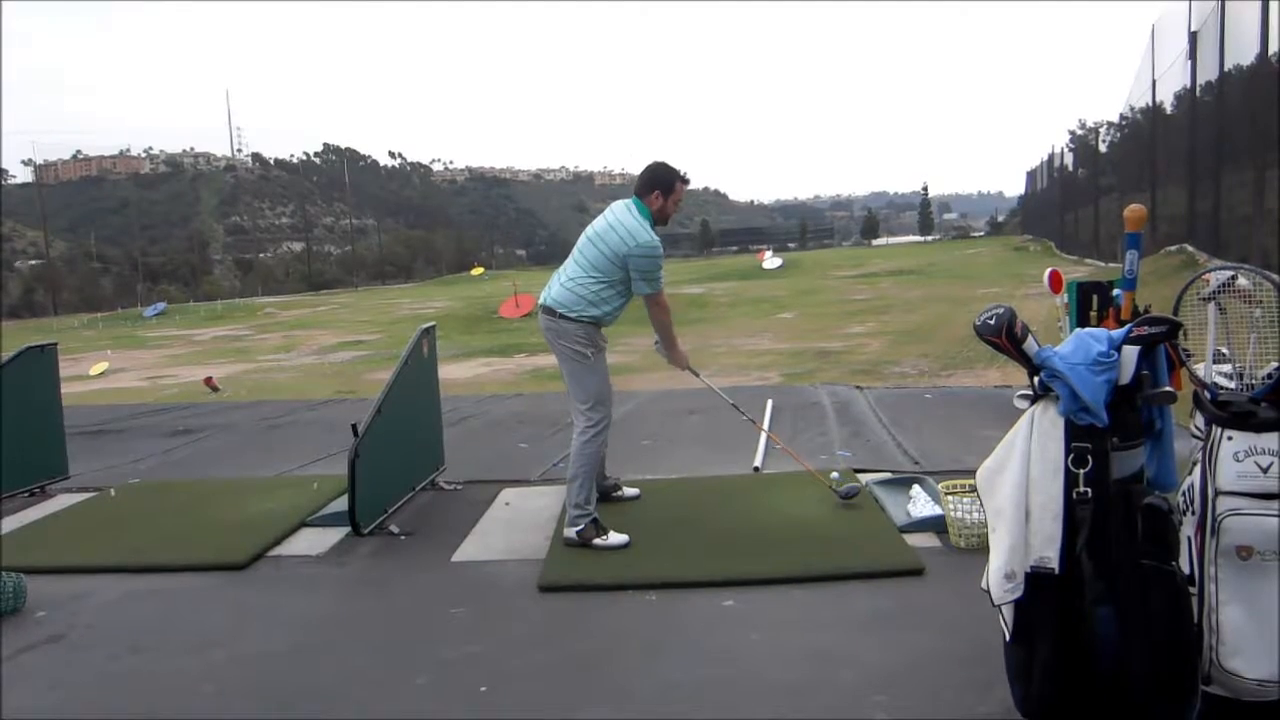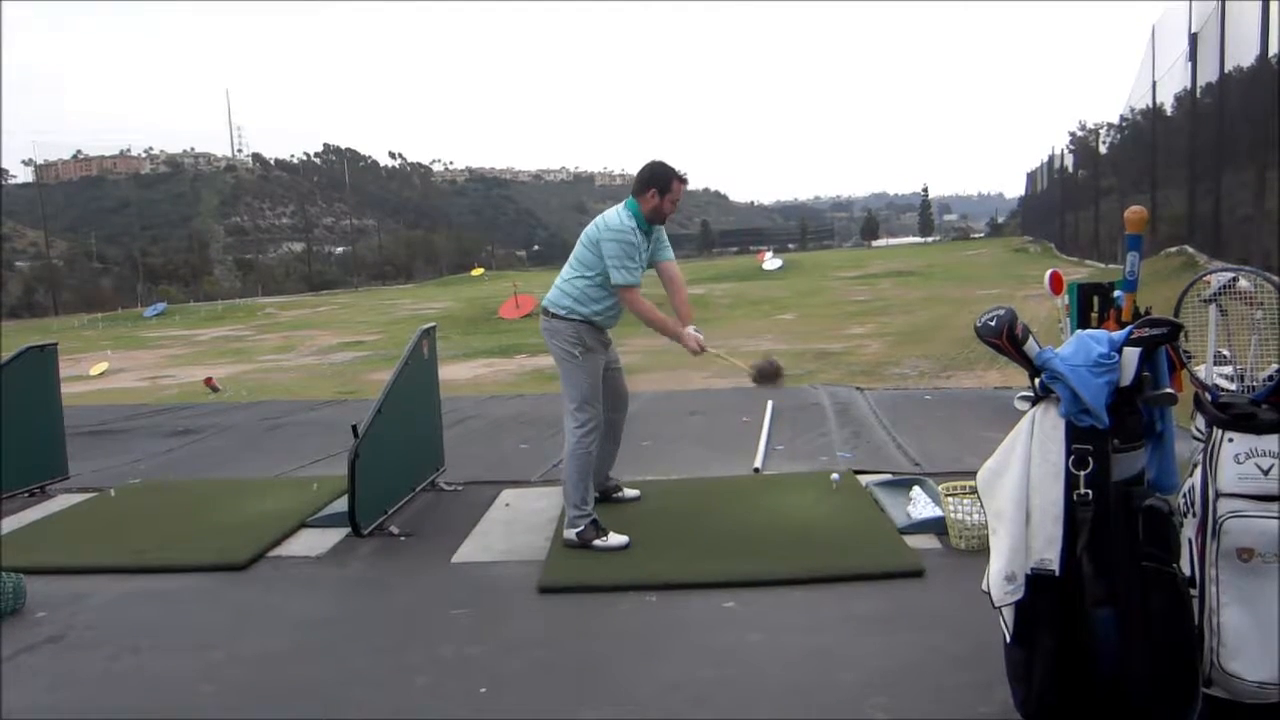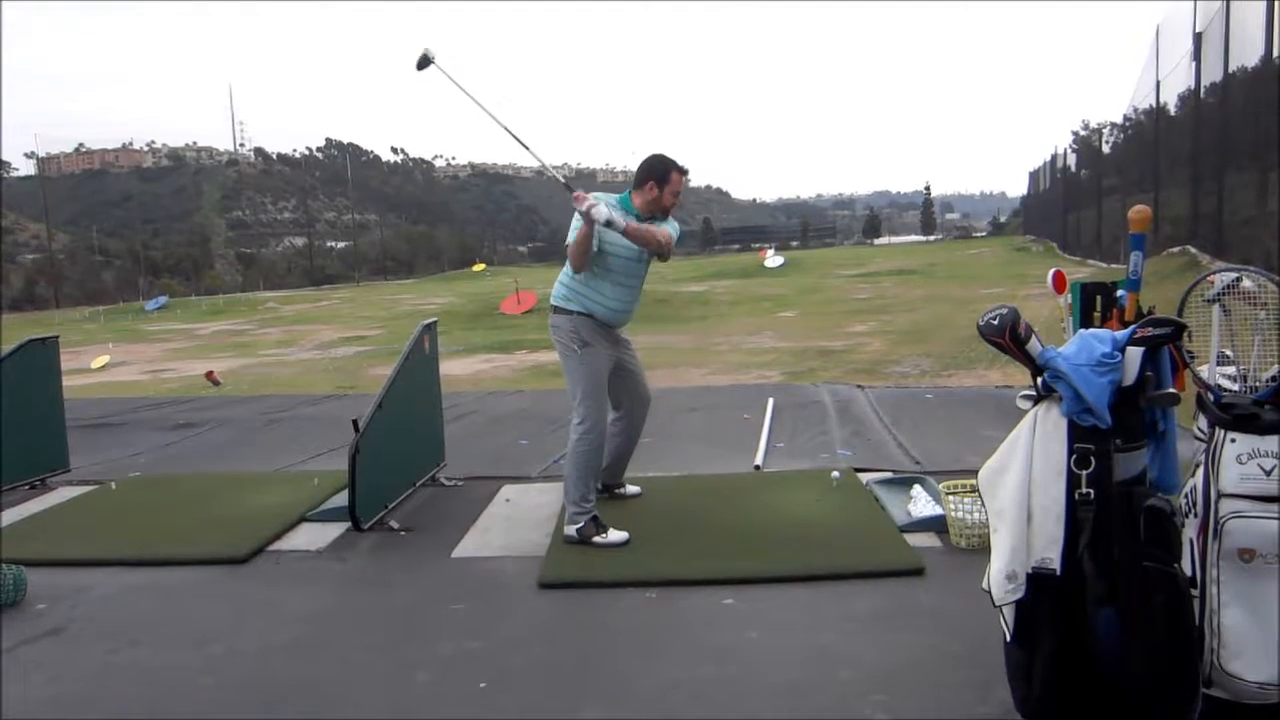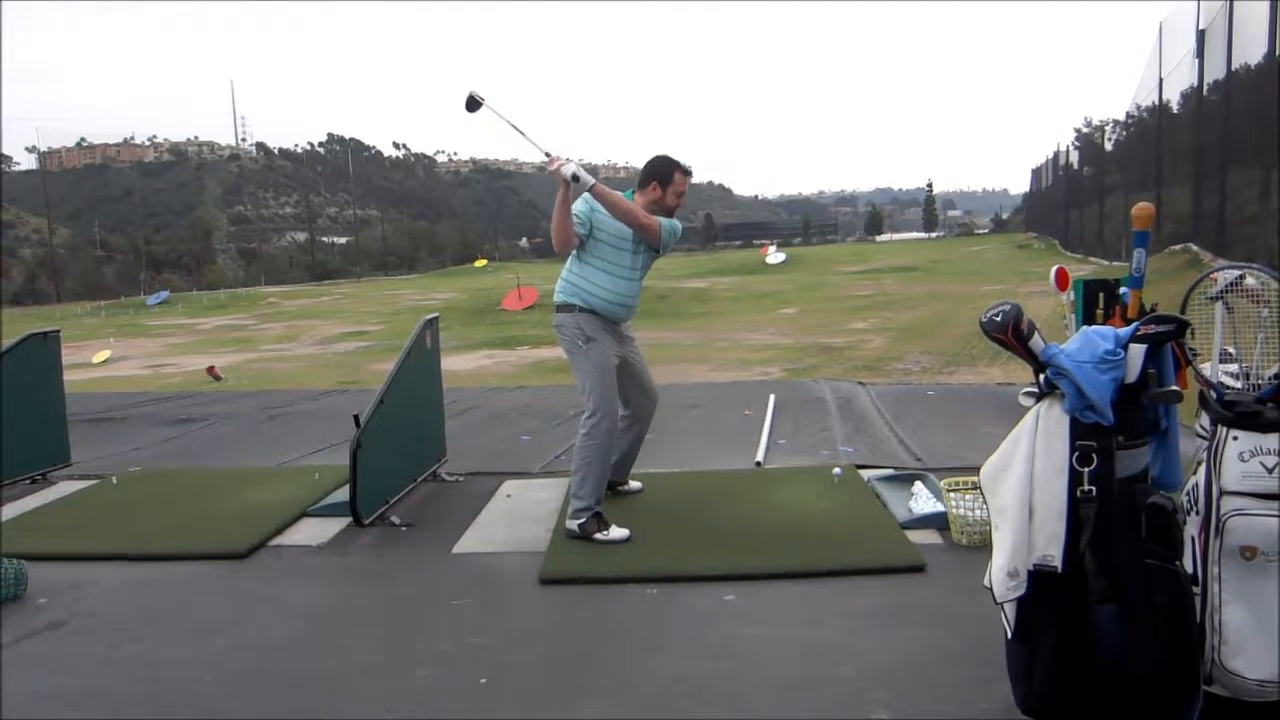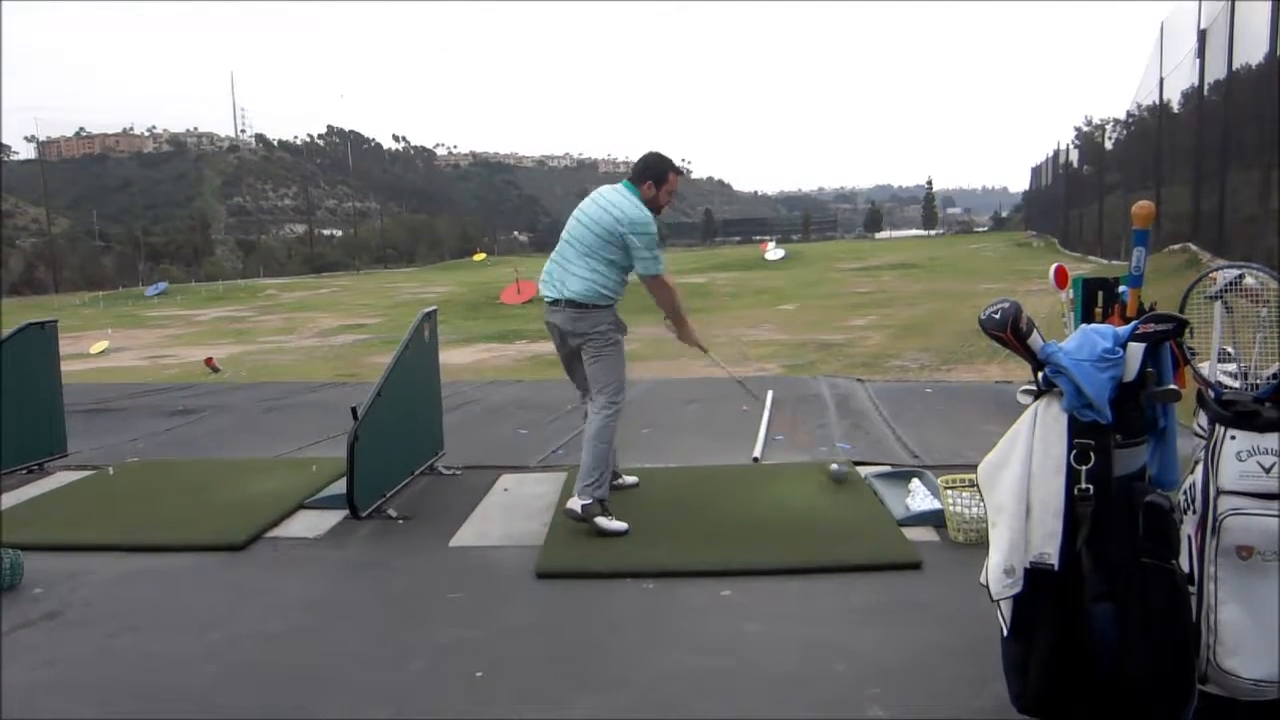
dt=1s
person 1, frame 1
left shoulder: (622, 210)
right shoulder: (644, 241)
left elbow: (651, 296)
right elbow: (656, 304)
left wrist: (662, 338)
right wrist: (673, 350)
left hip: (562, 313)
right hip: (573, 324)
left knee: (597, 405)
right knee: (593, 418)
left ankle: (598, 482)
right ankle: (579, 522)
person 1, frame 2
left shoulder: (651, 228)
right shoulder: (618, 229)
left elbow: (672, 279)
right elbow: (632, 300)
left wrist: (689, 327)
right wrist: (680, 337)
left hip: (591, 326)
right hip: (569, 325)
left knee: (614, 404)
right knee: (585, 420)
left ankle: (599, 483)
right ankle: (579, 524)
person 1, frame 3
left shoulder: (664, 224)
right shoulder: (597, 204)
left elbow: (659, 244)
right elbow: (577, 264)
left wrist: (619, 224)
right wrist: (589, 225)
left hip: (611, 328)
right hip: (577, 322)
left knee: (635, 401)
right knee: (591, 416)
left ankle: (607, 479)
right ankle: (579, 520)
person 1, frame 4
left shoulder: (670, 228)
right shoulder: (592, 204)
left elbow: (639, 221)
right elbow: (562, 245)
left wrist: (589, 183)
right wrist: (565, 190)
left hip: (616, 325)
right hip: (581, 320)
left knee: (643, 400)
right knee: (602, 412)
left ankle: (612, 476)
right ankle: (583, 515)
person 1, frame 5
left shoulder: (606, 194)
right shoulder: (639, 219)
right elbow: (657, 283)
right wrist: (682, 327)
left hip: (554, 305)
right hip: (589, 313)
left knee: (594, 392)
right knee: (607, 401)
left ankle: (602, 471)
right ankle: (588, 498)
